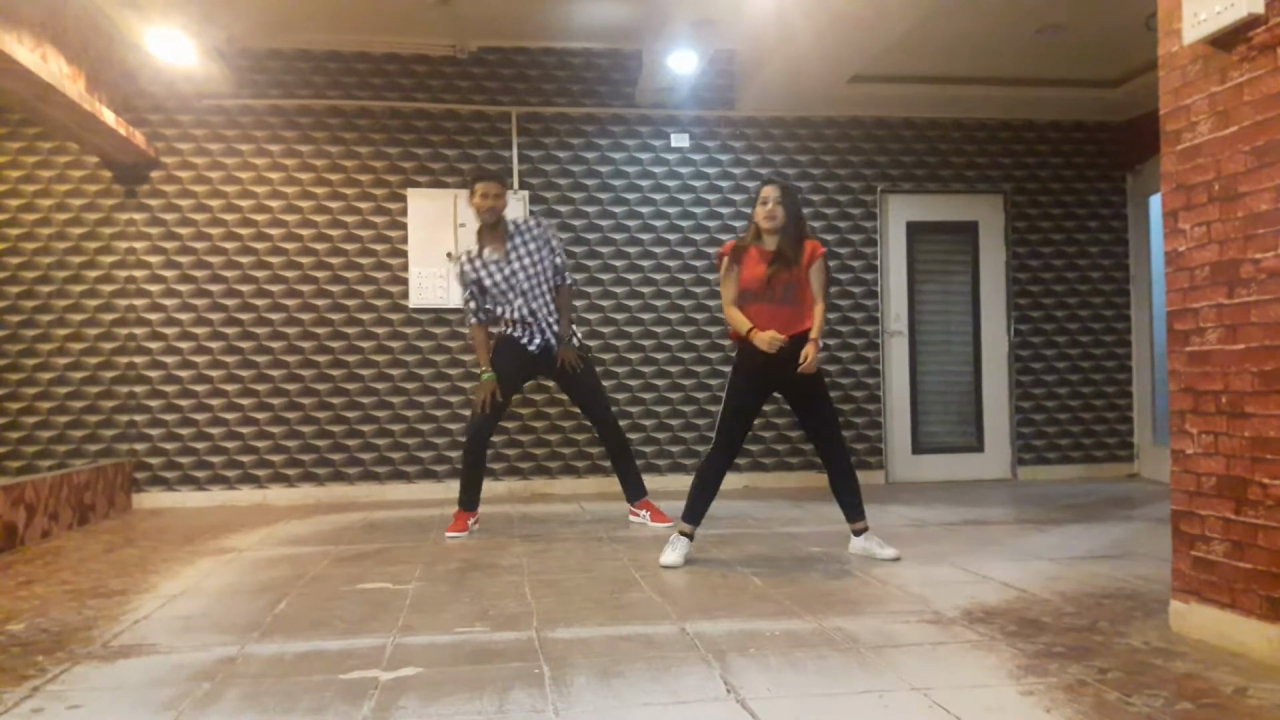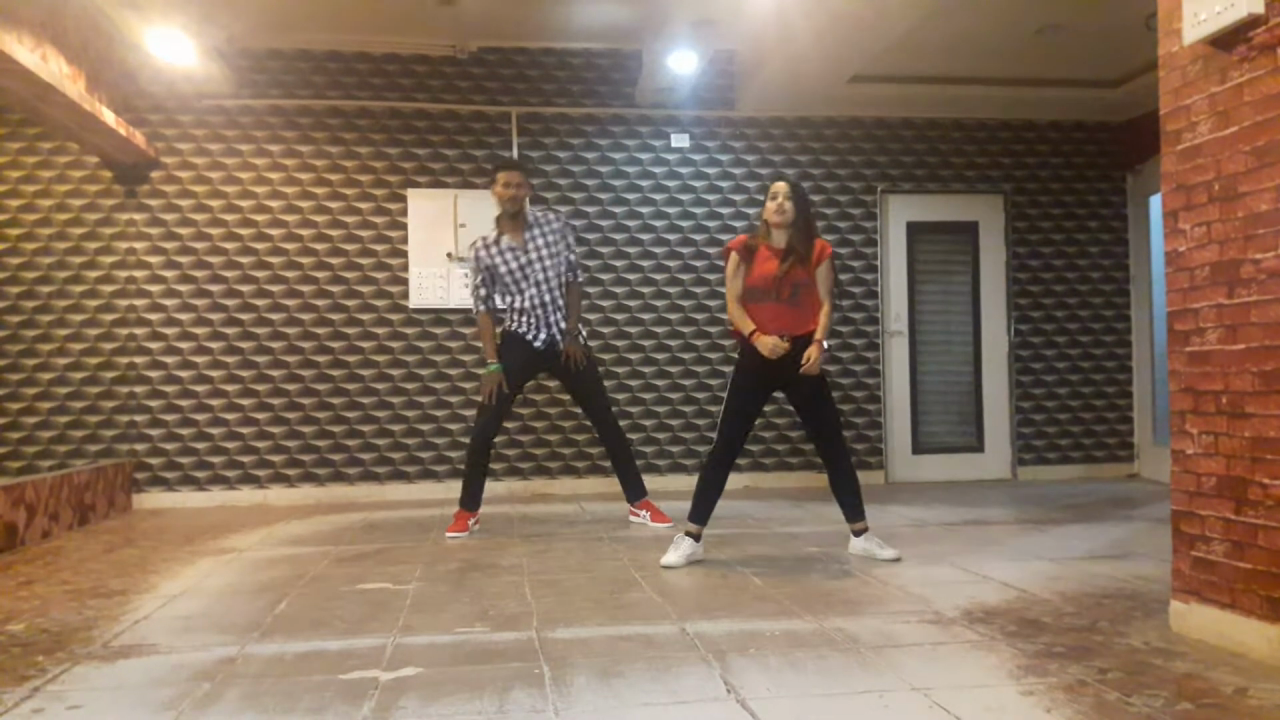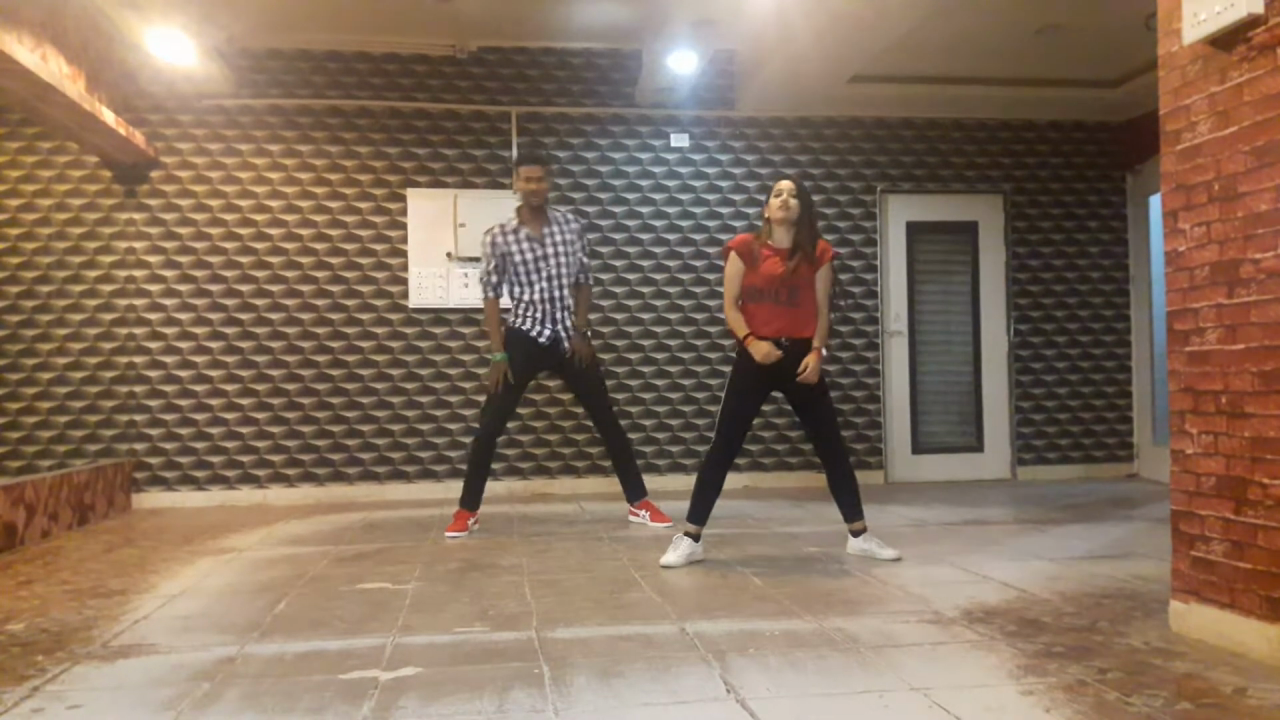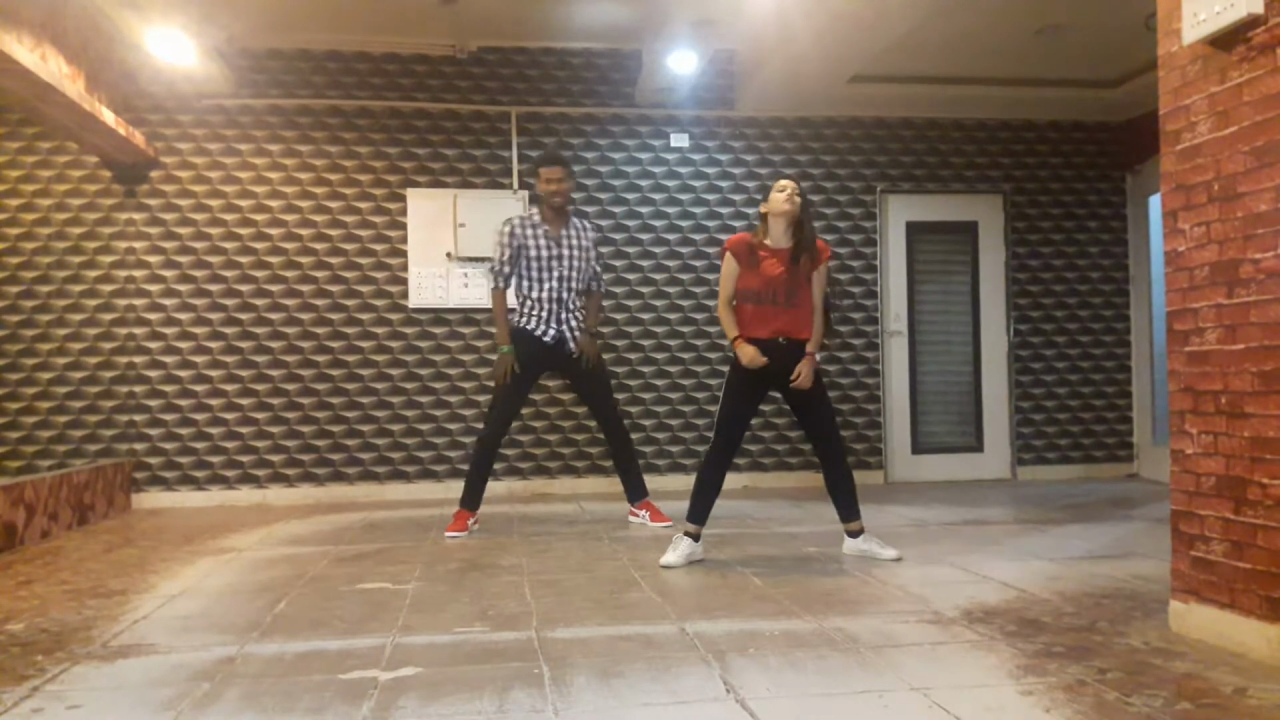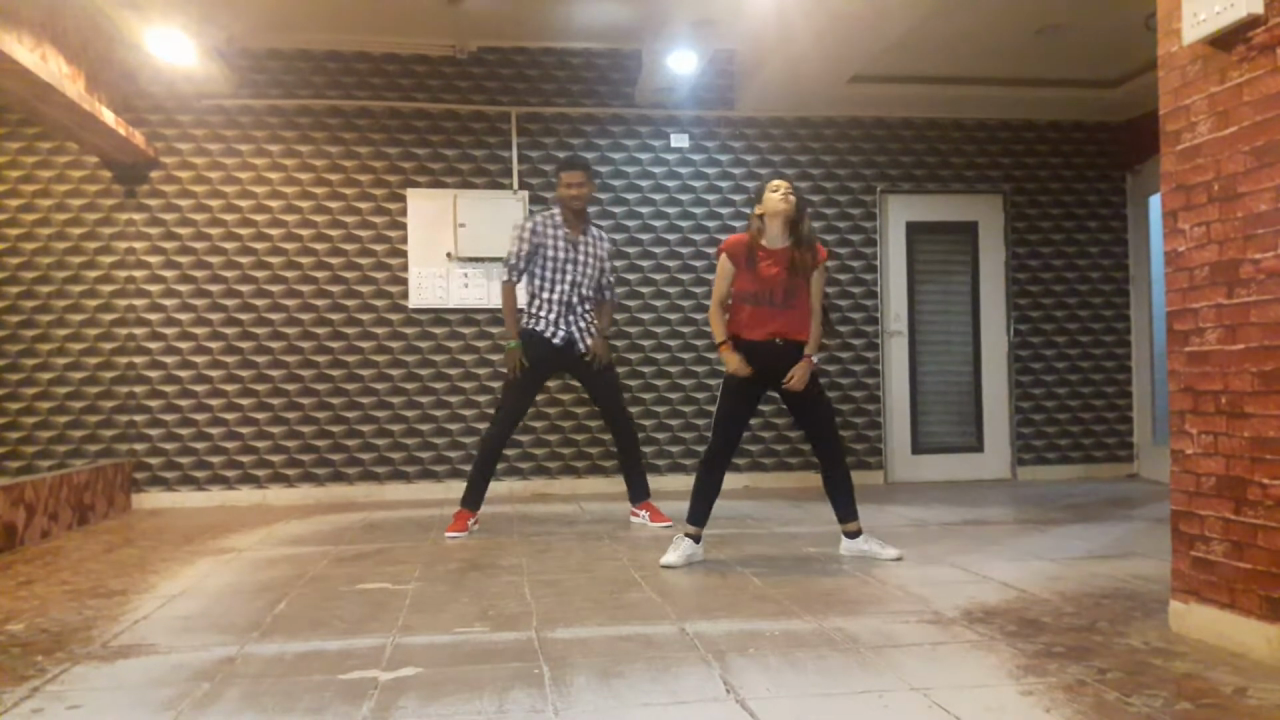
dt=0.1s
person 1, frame 1
left shoulder: (808, 252)
right shoulder: (736, 253)
left elbow: (818, 303)
right elbow: (729, 306)
left wrist: (814, 342)
right wrist: (755, 333)
left hip: (797, 354)
right hip: (753, 356)
left knee: (832, 445)
right knee: (724, 446)
left ankle: (861, 535)
right ankle: (683, 537)
person 1, frame 2
left shoulder: (816, 251)
right shoulder: (744, 249)
left elbow: (824, 303)
right elbow: (733, 304)
left wrist: (817, 344)
right wrist: (757, 337)
left hip: (800, 354)
right hip: (756, 356)
left knee: (833, 445)
right knee: (726, 446)
left ankle: (861, 535)
right ankle: (689, 538)
person 1, frame 3
left shoulder: (817, 252)
right shoulder: (744, 248)
left elbow: (821, 308)
right elbow: (730, 303)
left wrist: (817, 351)
right wrist: (751, 341)
left hip: (799, 355)
right hip: (756, 356)
left knee: (831, 445)
right knee: (724, 446)
left ankle: (859, 535)
right ankle: (690, 539)
person 1, frame 4
left shoulder: (814, 253)
right shoulder: (740, 248)
left elbow: (817, 310)
right elbow: (724, 304)
left wrist: (811, 356)
right wrist: (739, 344)
left hip: (795, 355)
right hip: (752, 355)
left knee: (830, 445)
right knee: (722, 446)
left ankle: (856, 535)
right ankle: (690, 539)
person 1, frame 5
left shoulder: (809, 254)
right shoulder: (736, 249)
left elbow: (815, 314)
right elbow: (717, 304)
left wrist: (807, 361)
right wrist: (724, 346)
left hip: (792, 356)
right hip: (748, 355)
left knee: (829, 445)
right knee: (719, 448)
left ankle: (854, 536)
right ankle: (690, 540)
person 2, frame 1
left shoulder: (538, 232)
right shoulder: (471, 262)
left elbow: (563, 285)
right elbow: (478, 320)
left wrist: (566, 338)
right wrist: (486, 373)
left hip: (560, 342)
right hip: (515, 345)
left knee: (604, 419)
right knee: (479, 427)
left ankle: (639, 502)
right ankle: (467, 511)
person 2, frame 2
left shoulder: (554, 225)
right shoulder: (483, 248)
left elbow: (572, 282)
right elbow: (484, 308)
left wrist: (572, 334)
right wrist: (492, 363)
left hip: (564, 338)
right hip: (520, 340)
left knee: (605, 419)
right knee: (486, 425)
left ankle: (639, 502)
right ankle: (467, 511)
person 2, frame 3
left shoulder: (571, 226)
right shoulder: (498, 237)
left elbow: (583, 284)
right elbow: (491, 297)
left wrist: (581, 332)
right wrist: (498, 353)
left hip: (568, 338)
right hip: (525, 337)
left knee: (606, 419)
right knee: (490, 424)
left ankle: (638, 502)
right ankle: (467, 510)
person 2, frame 4
left shoulder: (585, 231)
right shoulder: (515, 230)
left elbow: (594, 290)
right elbow: (499, 288)
left wrist: (590, 334)
right wrist: (505, 346)
left hip: (574, 339)
right hip: (530, 336)
left knee: (611, 420)
right knee: (496, 425)
left ankle: (639, 502)
right ankle: (467, 510)
person 2, frame 5
left shoulder: (601, 239)
right shoulder: (535, 229)
right elbow: (510, 283)
left wrist: (603, 337)
right wrist: (512, 341)
left hip: (585, 340)
right hip: (540, 337)
left knee: (620, 421)
right knee: (502, 424)
left ankle: (641, 504)
right ankle: (468, 510)
